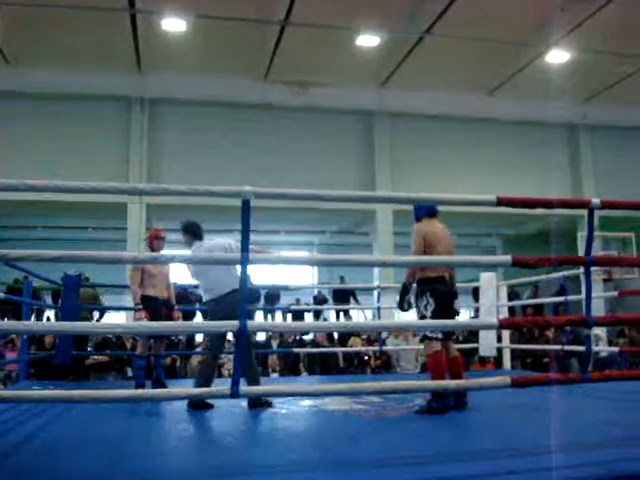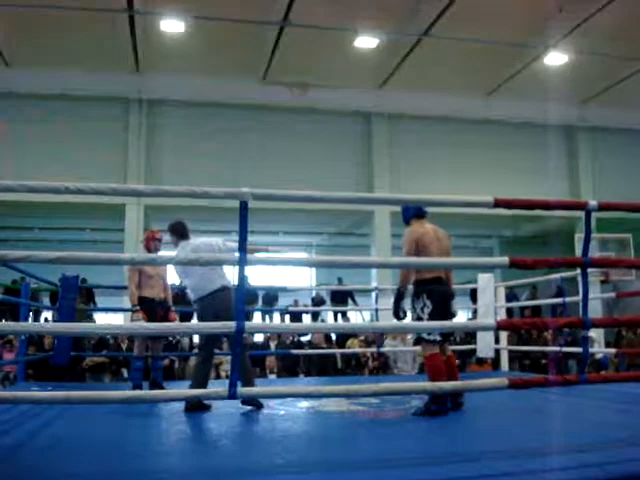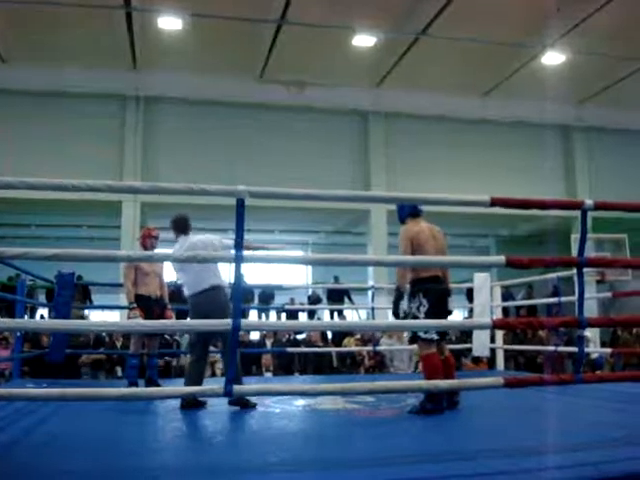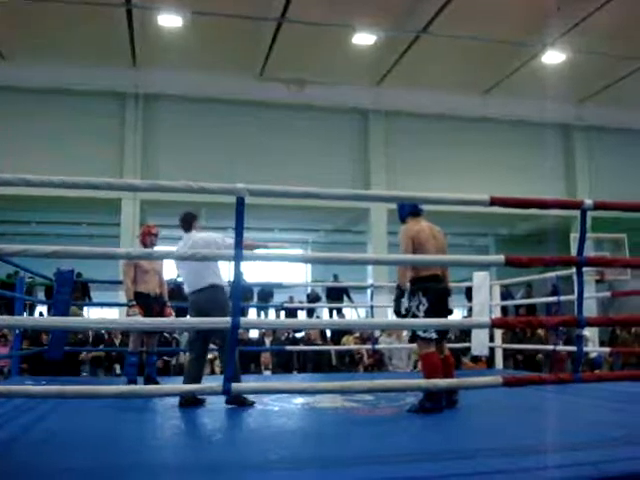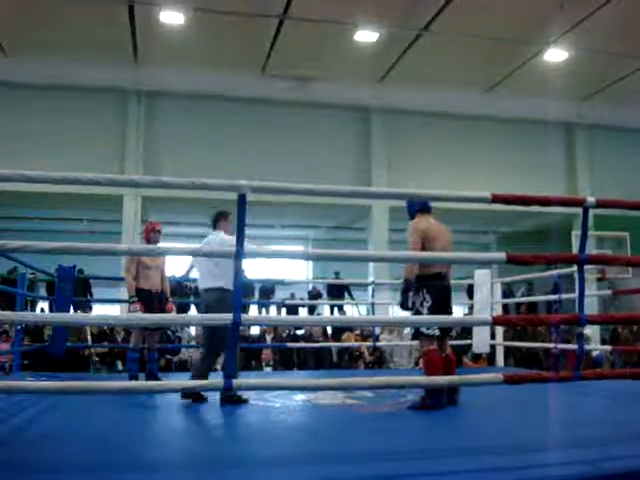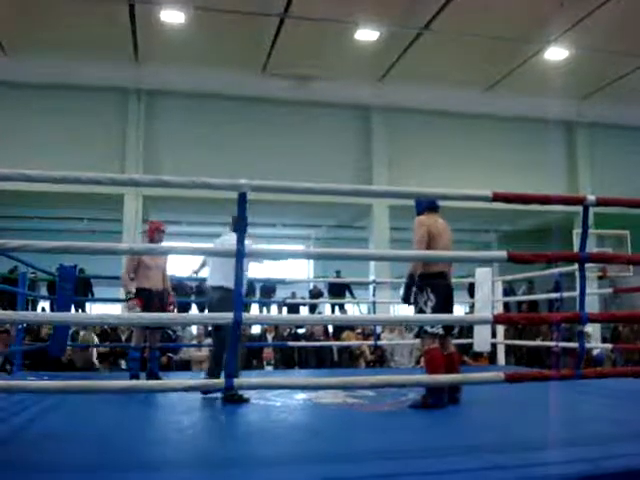
dt=0.2s
person 1, frame 1
left shoulder: (421, 228)
right shoulder: (447, 232)
left wrist: (404, 290)
right wrist: (453, 294)
left hip: (429, 289)
right hip: (445, 288)
left knee: (432, 342)
right knee: (447, 342)
left ankle: (441, 398)
right ankle: (459, 395)
person 1, frame 2
left shoulder: (412, 232)
right shoulder: (442, 233)
left elbow: (407, 268)
right elbow: (448, 269)
left wrist: (398, 297)
right wrist: (450, 296)
left hip: (426, 291)
right hip: (442, 289)
left knee: (429, 345)
right knee: (442, 344)
left ankle: (439, 401)
right ankle: (455, 396)
person 1, frame 3
left shoulder: (407, 231)
right shoulder: (437, 231)
left elbow: (404, 266)
right elbow: (445, 267)
left wrist: (398, 297)
right wrist: (447, 294)
left hip: (423, 289)
right hip: (439, 288)
left knee: (426, 344)
right knee: (439, 343)
left ankle: (434, 399)
right ankle: (451, 395)
person 1, frame 4
left shoulder: (408, 230)
right shoulder: (438, 231)
left elbow: (405, 265)
right elbow: (445, 266)
left wrist: (399, 295)
right wrist: (447, 293)
left hip: (423, 288)
right hip: (439, 287)
left knee: (425, 343)
right knee: (439, 343)
left ankle: (433, 399)
right ankle: (449, 394)
person 1, frame 5
left shoulder: (416, 225)
right shoulder: (443, 228)
left wrist: (406, 288)
left hip: (426, 285)
right hip: (443, 285)
left knee: (427, 341)
right knee: (442, 340)
left ankle: (435, 396)
right ankle: (451, 392)
person 1, frame 6
left shoulder: (422, 221)
right shoulder: (445, 226)
left wrist: (409, 283)
left hip: (430, 284)
right hip: (444, 283)
left knee: (428, 339)
right knee: (444, 338)
left ankle: (435, 394)
right ankle: (453, 390)
person 2, frame 1
right shoulder: (222, 244)
right elbow: (252, 252)
left hip: (213, 305)
right hip: (235, 299)
left knee: (212, 351)
right knee: (245, 347)
left ankle: (197, 397)
right ankle: (255, 396)
person 2, frame 2
left shoulder: (177, 259)
right shoulder: (208, 244)
right wrist: (267, 250)
left hip: (202, 304)
right hip: (223, 297)
left knee: (205, 350)
left ankle: (193, 400)
person 2, frame 3
left shoulder: (175, 253)
right shoulder: (205, 240)
right wrist: (266, 247)
left hip: (194, 301)
right hip: (215, 295)
left knee: (197, 350)
right knee: (228, 344)
left ankle: (189, 397)
right ankle: (236, 394)
person 2, frame 4
left shoulder: (180, 248)
right shoulder: (208, 238)
right elbow: (242, 245)
left hip: (194, 298)
right hip: (214, 294)
left knee: (197, 347)
right knee: (226, 343)
left ankle: (187, 395)
right ankle: (232, 394)
person 2, frame 5
left shoulder: (204, 244)
right shoulder: (228, 241)
left elbow: (194, 263)
left wrist: (186, 274)
left hip: (206, 296)
right hip: (223, 295)
left knee: (210, 345)
right knee: (230, 343)
right ankle: (228, 392)
person 2, frame 6
left shoulder: (218, 243)
left elbow: (205, 261)
left wrist: (197, 270)
left hip: (213, 293)
right hip: (228, 295)
left knee: (219, 341)
right ankle: (229, 390)
person 3, frame 1
left shoulder: (165, 262)
right elbow: (134, 285)
left wrist: (174, 307)
right wrist: (138, 307)
left hip: (164, 304)
right hip: (148, 303)
left knee: (160, 345)
right knee: (143, 344)
left ankle: (159, 382)
right ankle: (139, 385)
person 3, frame 2
left shoulder: (163, 263)
right elbow: (132, 287)
left wrist: (171, 308)
right wrist: (135, 309)
left hip: (161, 305)
right hip: (145, 304)
left knee: (158, 347)
right knee: (140, 345)
left ankle: (156, 383)
right ankle: (136, 386)
person 3, frame 3
left shoulder: (159, 261)
right elbow: (128, 284)
left wrist: (167, 306)
right wrist: (133, 306)
left hip: (157, 303)
right hip: (141, 302)
left knee: (153, 345)
right knee: (137, 343)
left ankle: (152, 381)
right ankle: (132, 383)
person 3, frame 4
left shoulder: (159, 259)
right elbow: (127, 281)
left wrist: (166, 304)
right wrist: (131, 304)
left hip: (156, 301)
right hip: (141, 299)
left knee: (152, 342)
right knee: (135, 341)
left ankle: (150, 378)
right ankle: (131, 381)
person 3, frame 5
left shoulder: (161, 255)
right elbow: (129, 277)
left wrist: (168, 299)
right wrist: (133, 300)
left hip: (158, 297)
right hip: (142, 296)
left knee: (154, 339)
right knee: (137, 337)
left ankle: (152, 375)
right ankle: (133, 377)
person 3, frame 6
left shoulder: (163, 254)
right elbow: (126, 275)
left wrist: (169, 294)
right wrist: (130, 296)
left hip: (159, 297)
right hip: (143, 296)
left knee: (155, 339)
right knee: (139, 337)
left ankle: (153, 374)
right ankle: (134, 376)
